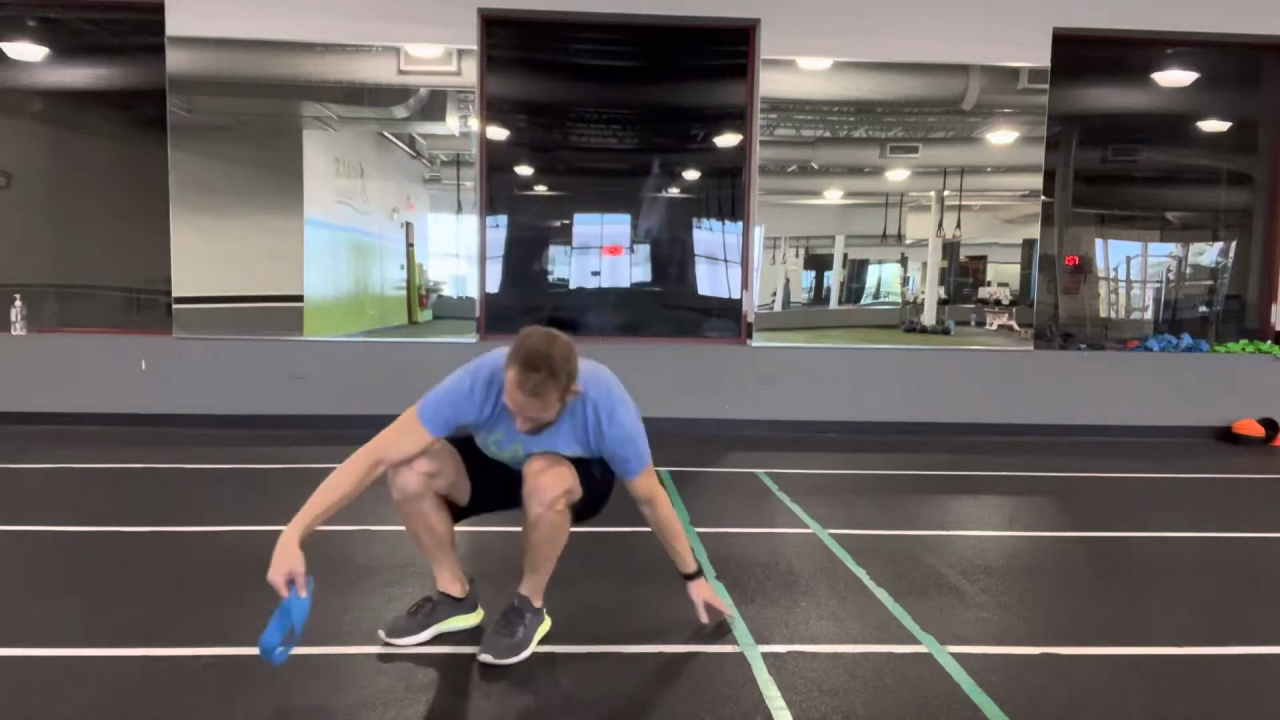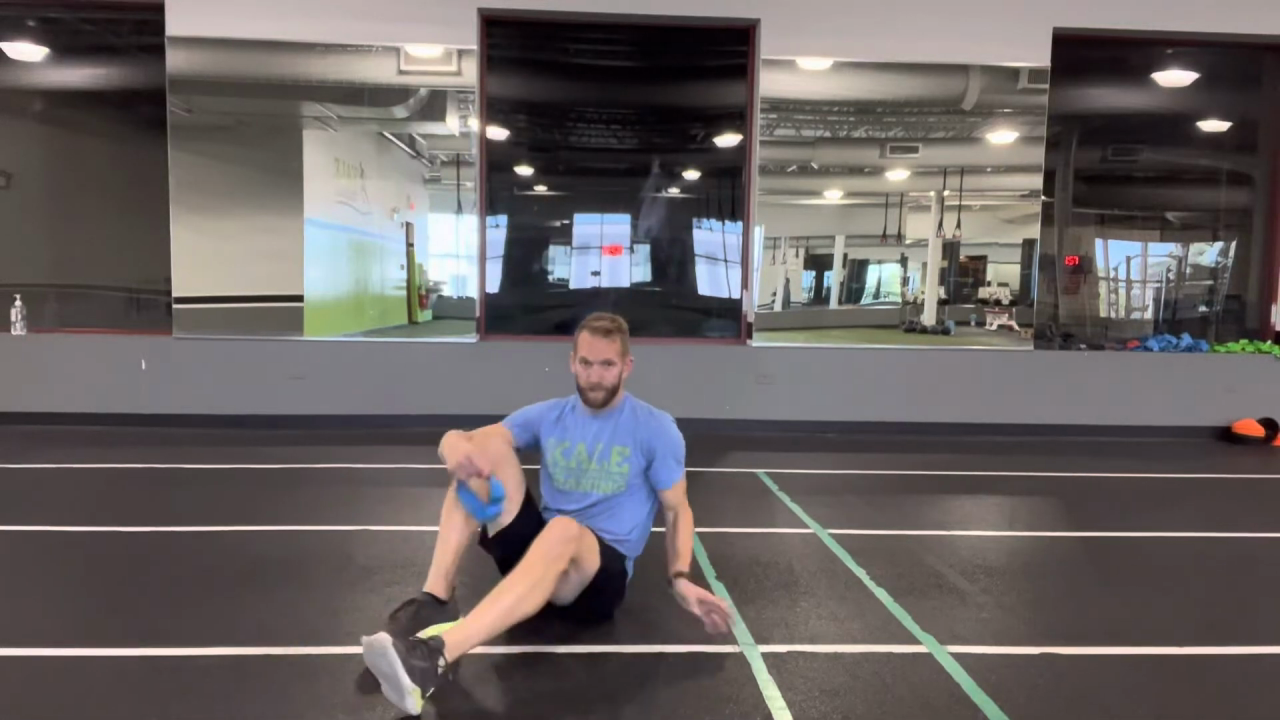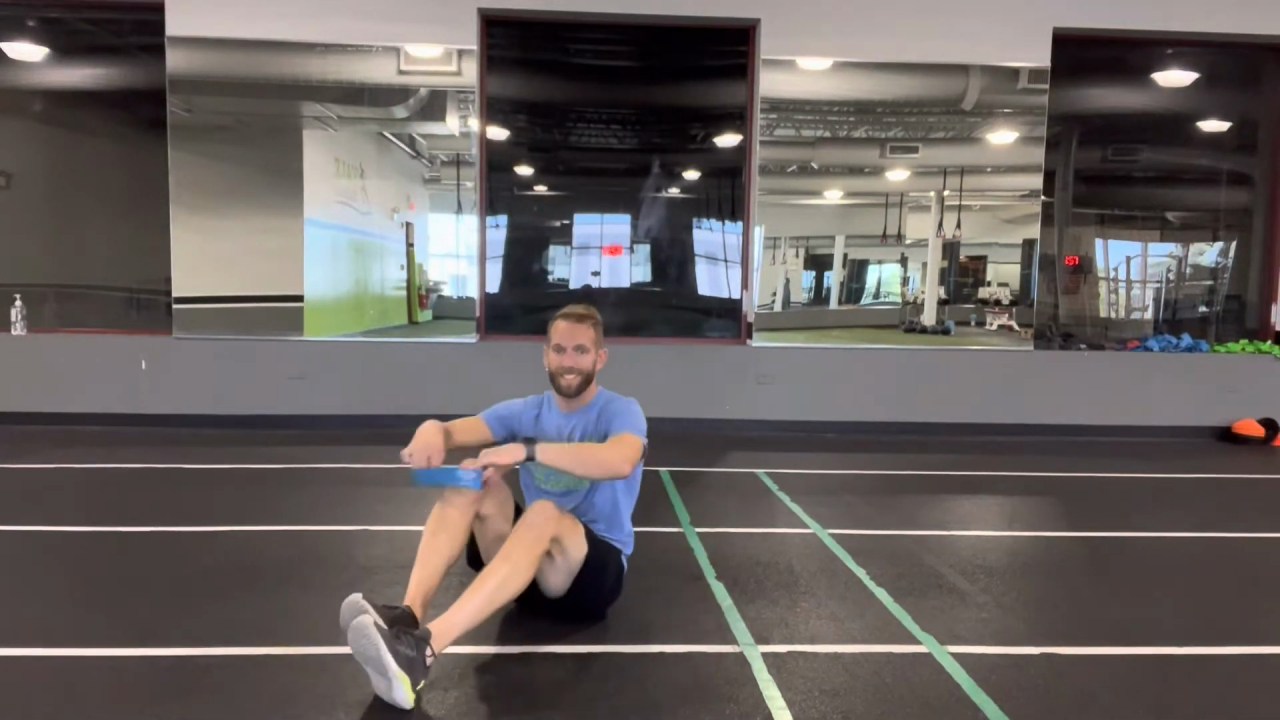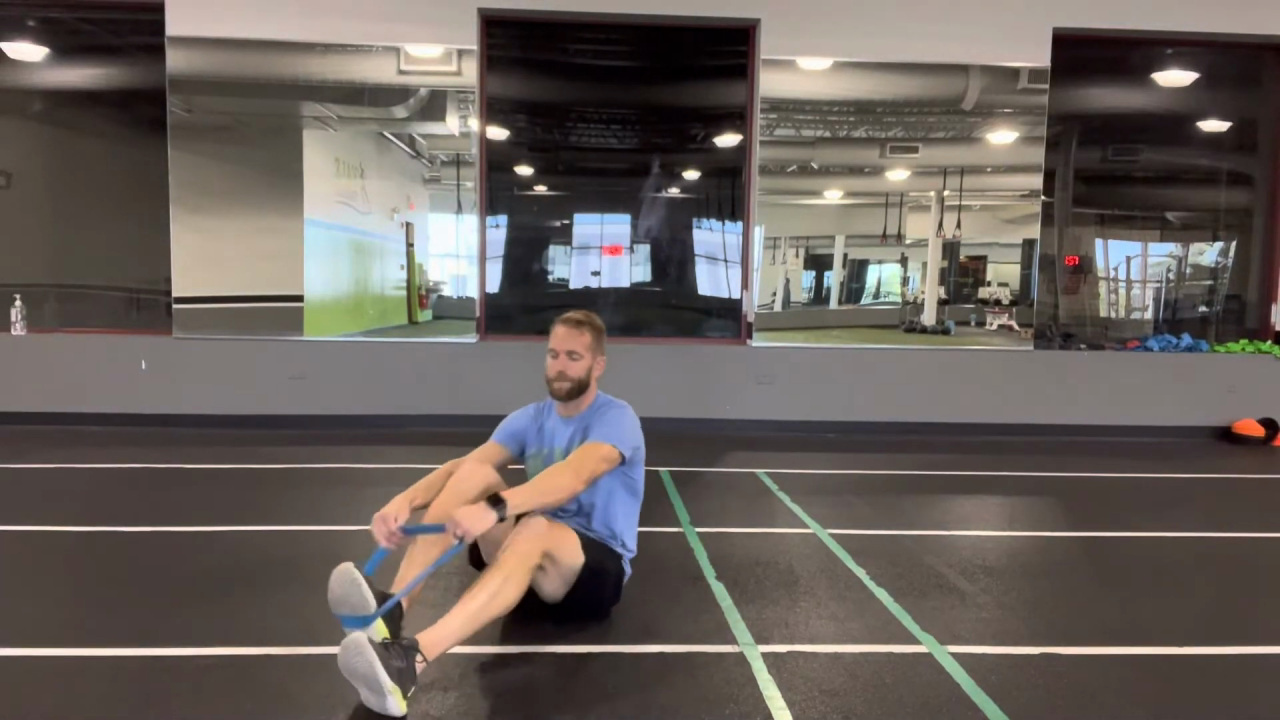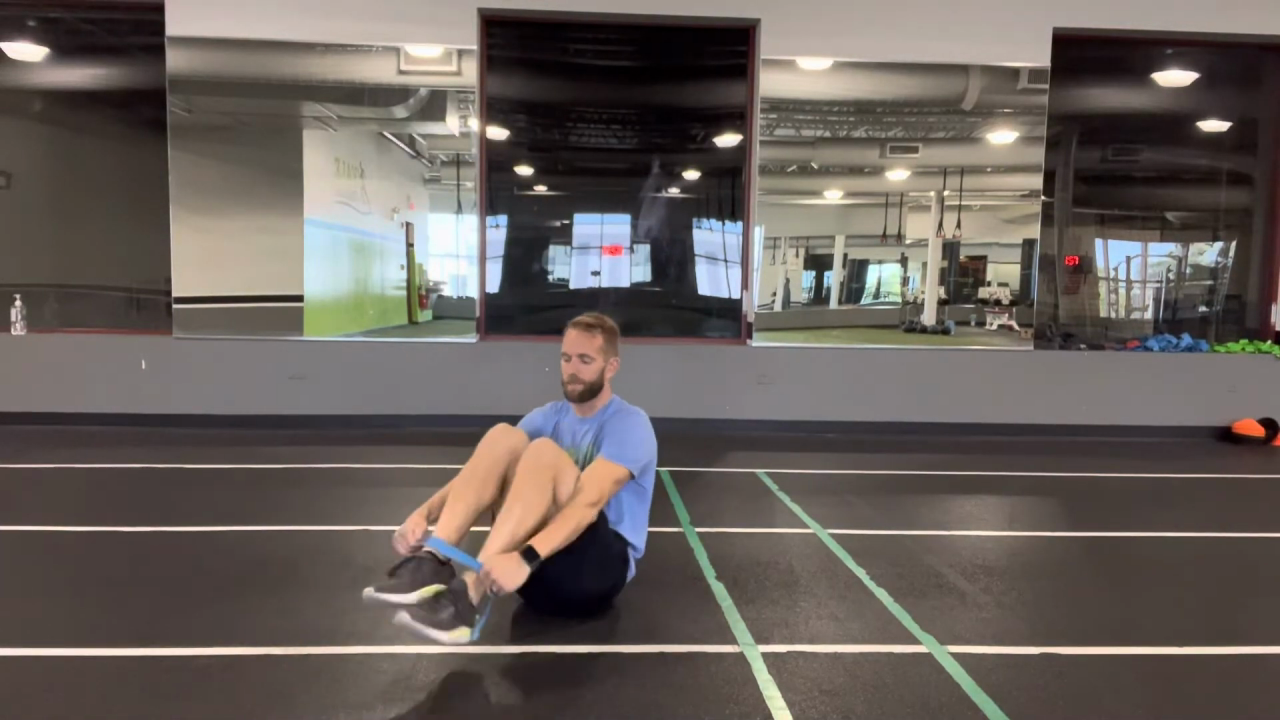
dt=1s
person 1, frame 1
left shoulder: (609, 414)
right shoulder: (479, 383)
left elbow: (649, 496)
right elbow: (376, 456)
left wrist: (692, 575)
right wrist: (293, 534)
left hip: (580, 470)
right hip: (499, 463)
left knee: (543, 480)
right knee: (409, 473)
left ankle: (529, 606)
right ankle: (454, 596)
person 1, frame 2
left shoulder: (656, 429)
right shoulder: (549, 415)
left elbow: (678, 510)
right elbow: (464, 439)
left wrist: (680, 577)
right wrist: (456, 445)
left hip: (600, 570)
right hip: (533, 549)
left knee: (565, 531)
right knee: (486, 451)
left ankle: (433, 658)
right ankle: (435, 602)
person 1, frame 3
left shoulder: (620, 411)
right shoulder: (525, 411)
left elbow: (619, 462)
right elbow: (452, 434)
left wrist: (529, 449)
right wrist: (431, 432)
left hip: (594, 569)
right hip: (528, 561)
left knee: (543, 513)
left ankle: (423, 648)
right ankle: (408, 615)
person 1, frame 4
left shoulder: (616, 418)
right shoulder: (530, 418)
left elbow: (573, 477)
right elbow: (464, 466)
left wrist: (494, 509)
right wrist: (405, 500)
left hip: (596, 568)
right hip: (525, 558)
left knee: (537, 530)
right knee: (475, 473)
left ankle: (412, 658)
right ankle: (393, 608)
person 1, frame 5
left shoulder: (630, 425)
right shoulder: (546, 418)
left elbow: (588, 503)
right elbow: (484, 472)
left wrist: (525, 558)
right wrist: (423, 513)
left hip: (598, 569)
right hip: (538, 564)
left knee: (545, 451)
right knee: (505, 437)
left ankle: (466, 593)
right ankle: (431, 563)
